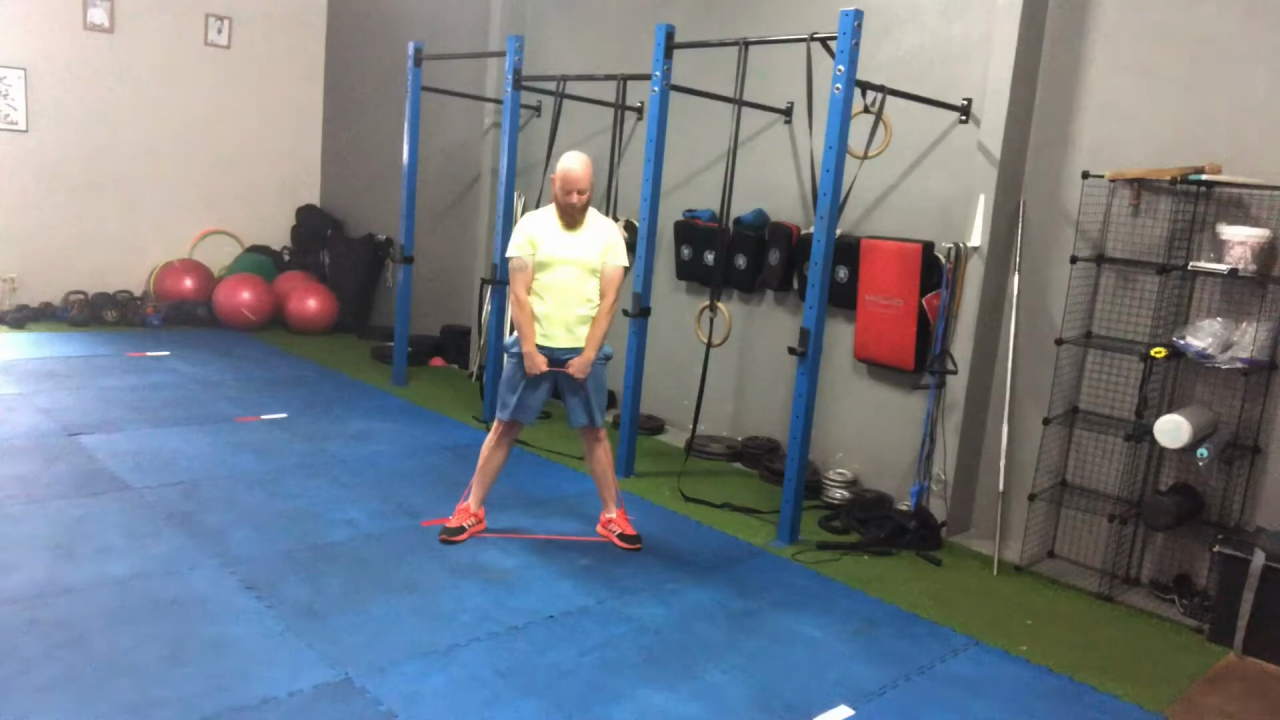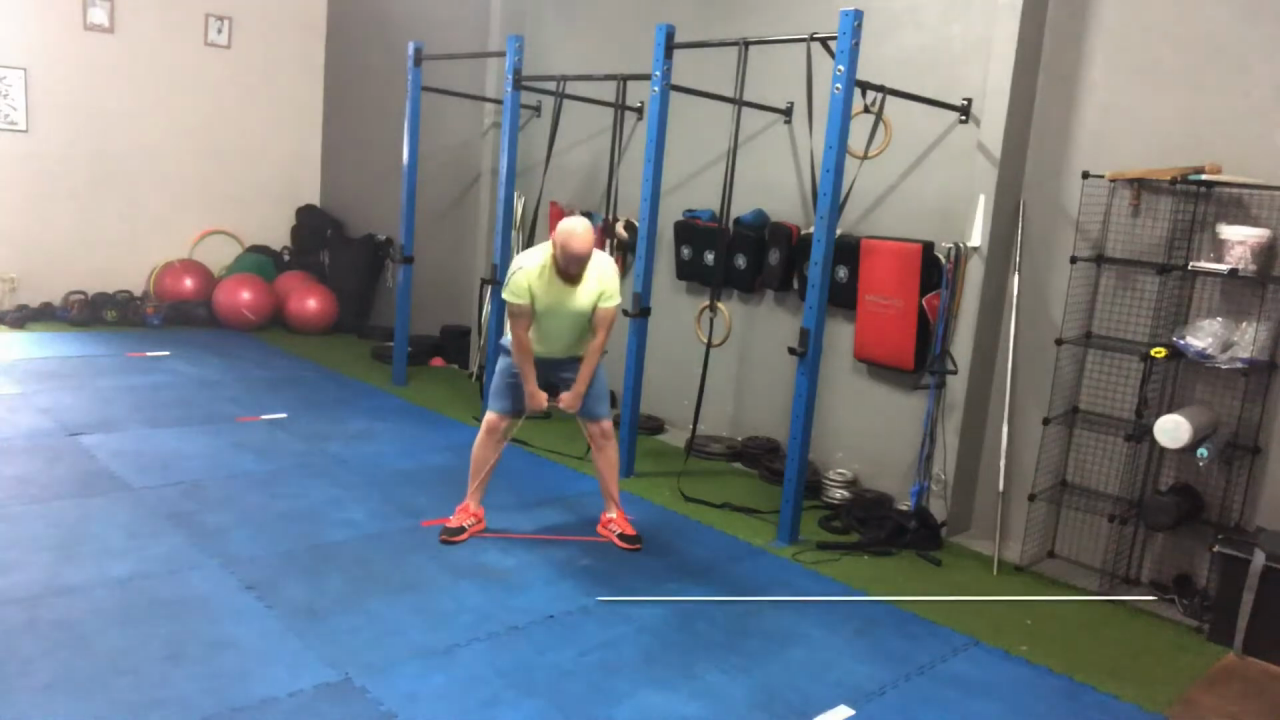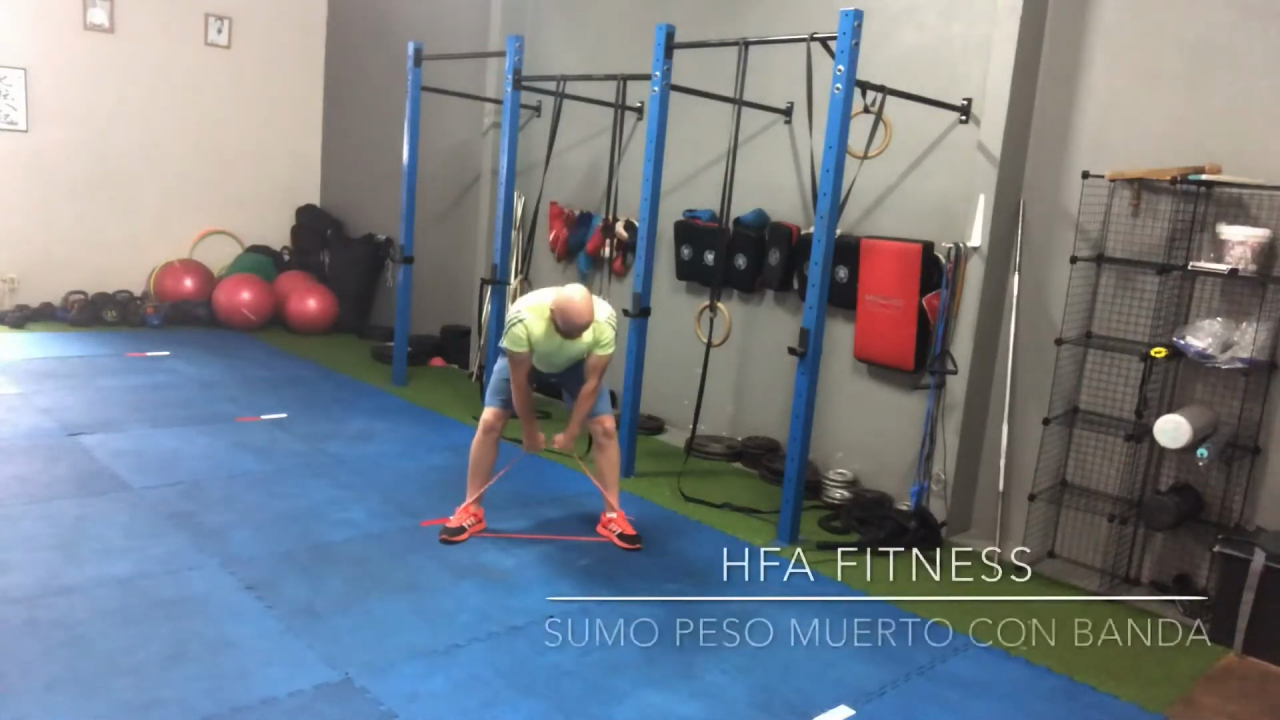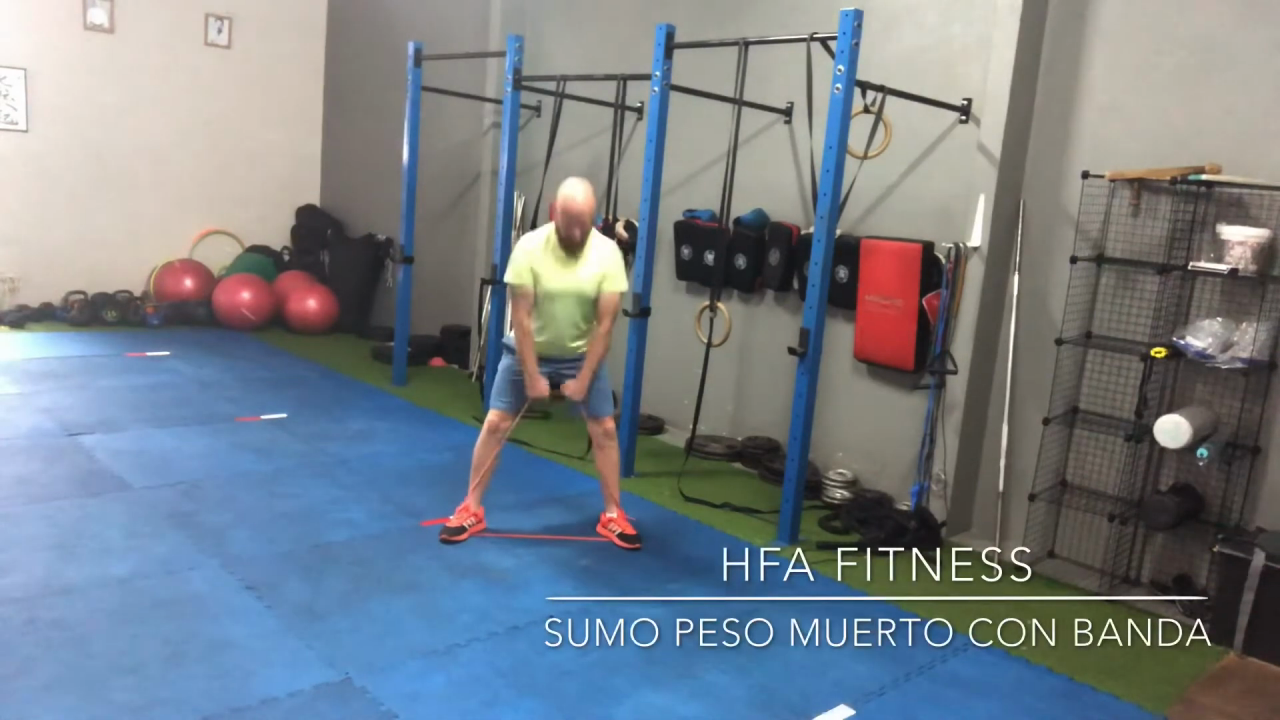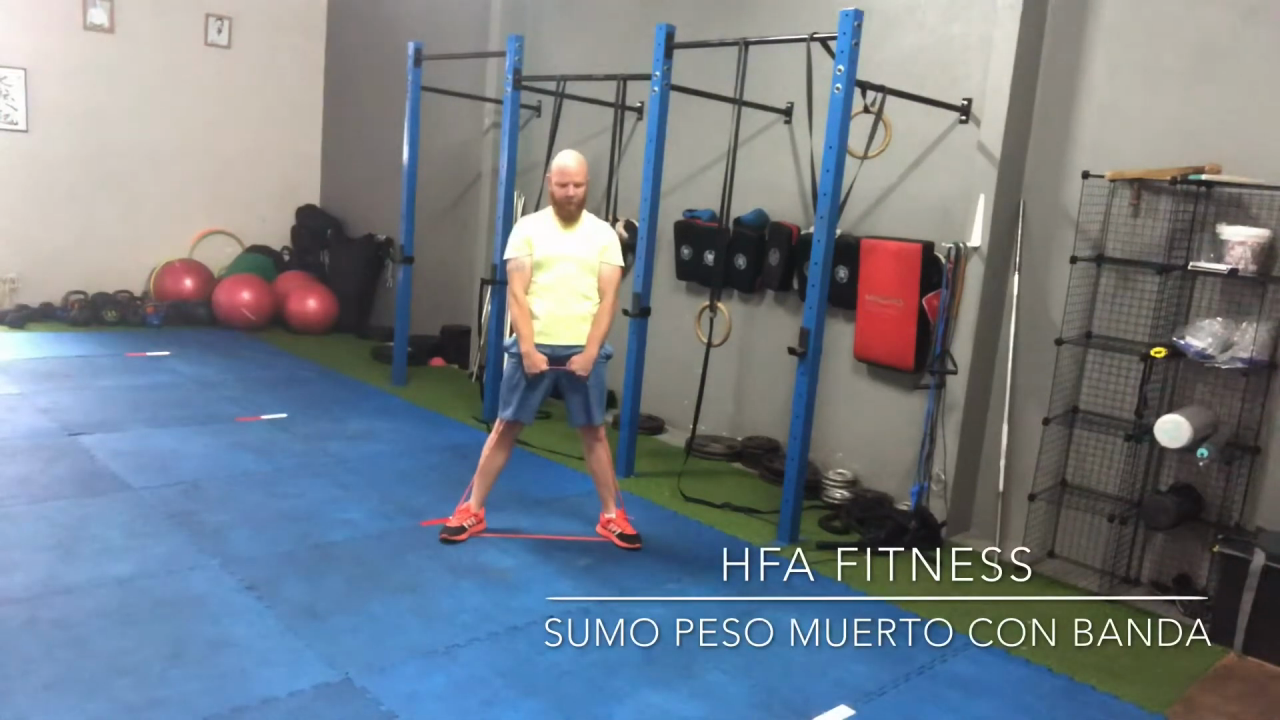
dt=1s
person 1, frame 1
left shoulder: (608, 232)
right shoulder: (531, 225)
left elbow: (608, 300)
right elbow: (519, 293)
left wrist: (588, 355)
right wrist: (529, 350)
left hip: (583, 351)
right hip: (533, 347)
left knee: (594, 432)
right knee: (505, 427)
left ankle: (612, 515)
right ankle: (471, 510)
person 1, frame 2
left shoulder: (606, 271)
right shoulder: (525, 268)
left elbow: (599, 337)
right elbow: (520, 335)
left wrist: (578, 390)
right wrist: (530, 388)
left hip: (578, 357)
right hip: (525, 353)
left knee: (603, 429)
right knee: (493, 424)
left ankle: (613, 515)
right ankle: (471, 510)
person 1, frame 3
left shoulder: (605, 320)
right shoulder: (522, 317)
left elbow: (592, 382)
right elbow: (519, 380)
left wrist: (571, 432)
right wrist: (530, 431)
left hip: (576, 363)
right hip: (521, 357)
left knee: (605, 427)
right knee: (490, 422)
left ankle: (612, 516)
right ankle: (471, 510)
person 1, frame 4
left shoulder: (608, 253)
right shoulder: (529, 248)
left elbow: (605, 323)
right elbow: (521, 318)
left wrist: (583, 379)
right wrist: (531, 377)
left hip: (581, 354)
right hip: (529, 351)
left knee: (605, 429)
right knee: (496, 424)
left ankle: (612, 515)
right ankle: (471, 510)
person 1, frame 5
left shoulder: (603, 233)
right shoulder: (528, 227)
left elbow: (608, 298)
right elbow: (517, 293)
left wrist: (590, 352)
right wrist: (528, 349)
left hip: (584, 350)
right hip: (534, 347)
left knee: (594, 432)
right knee: (506, 427)
left ankle: (612, 516)
right ankle: (472, 510)
